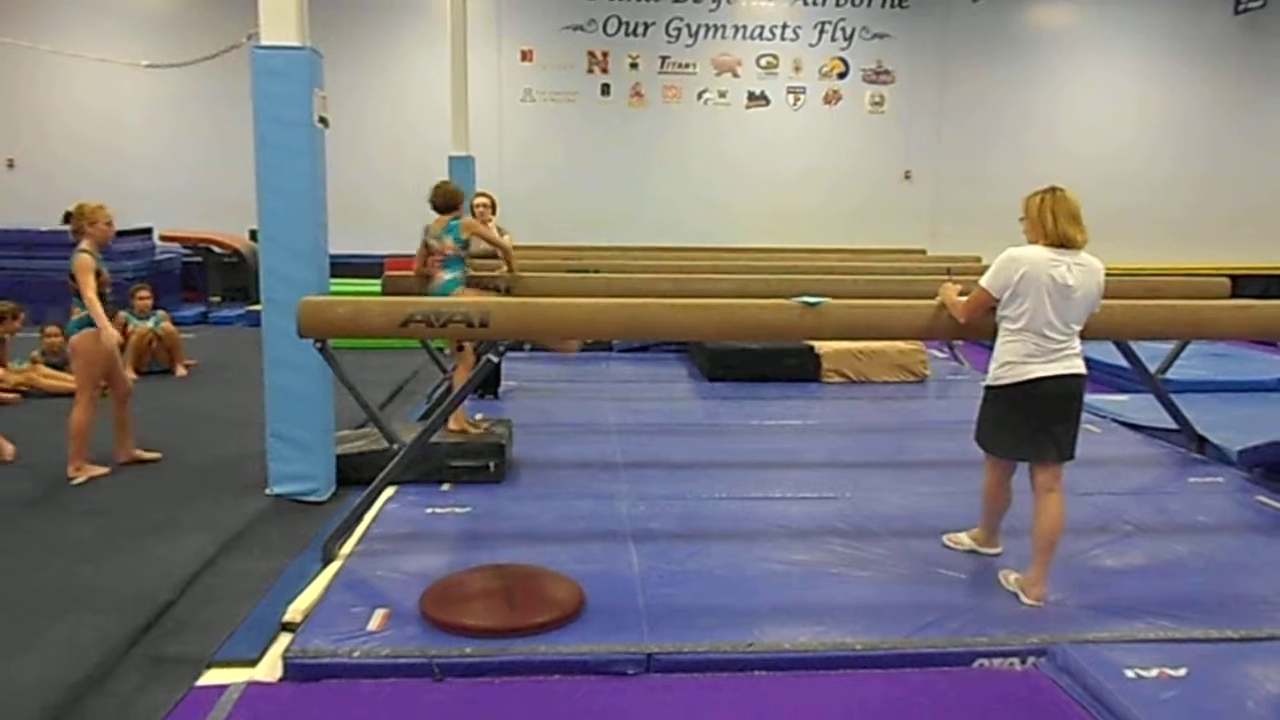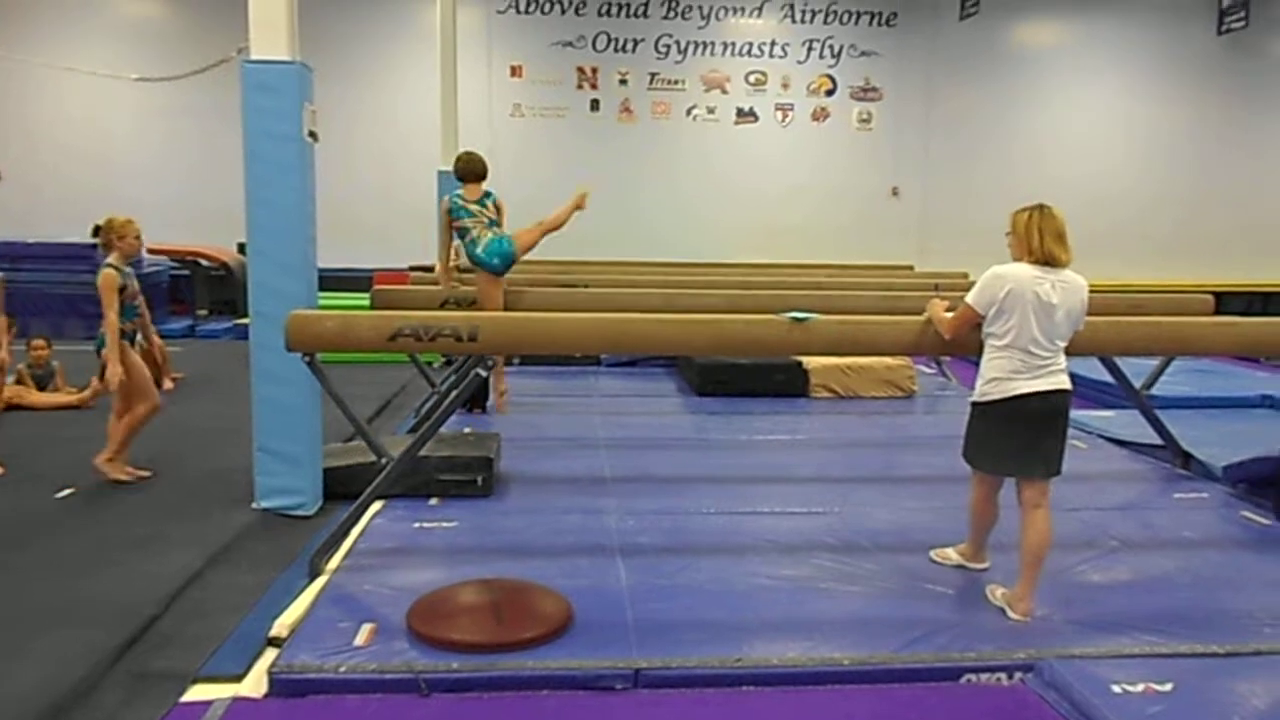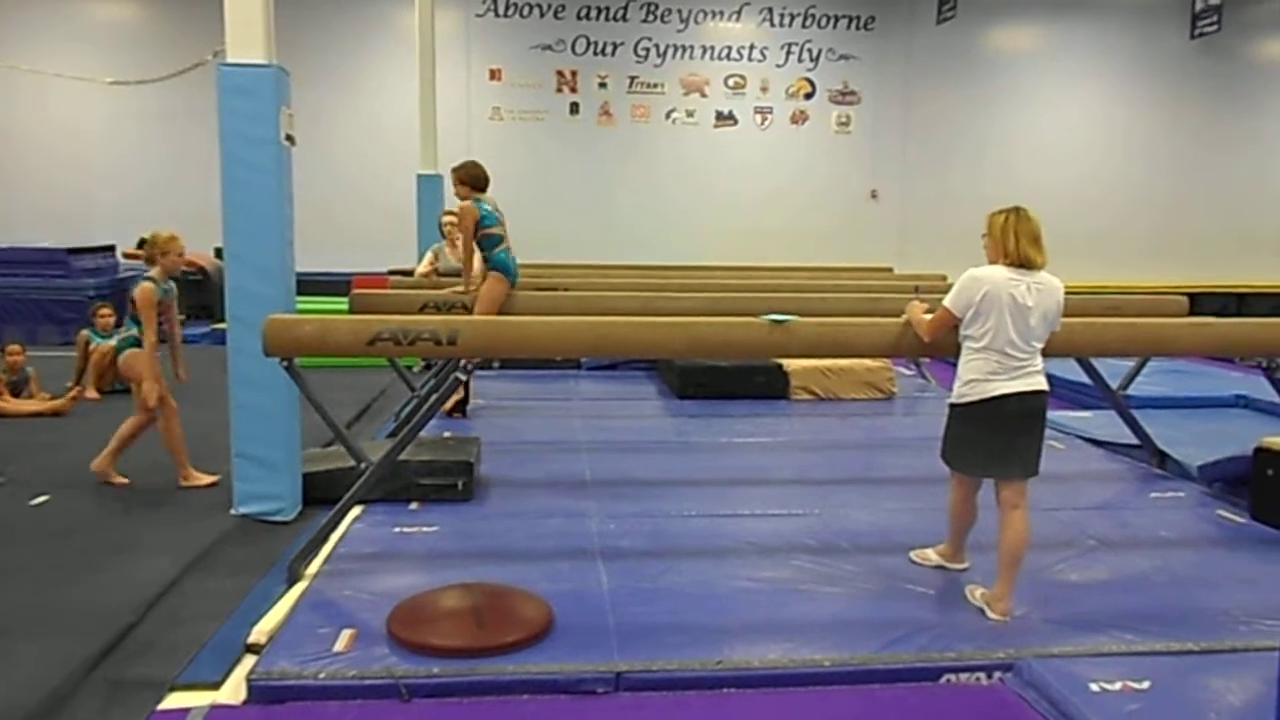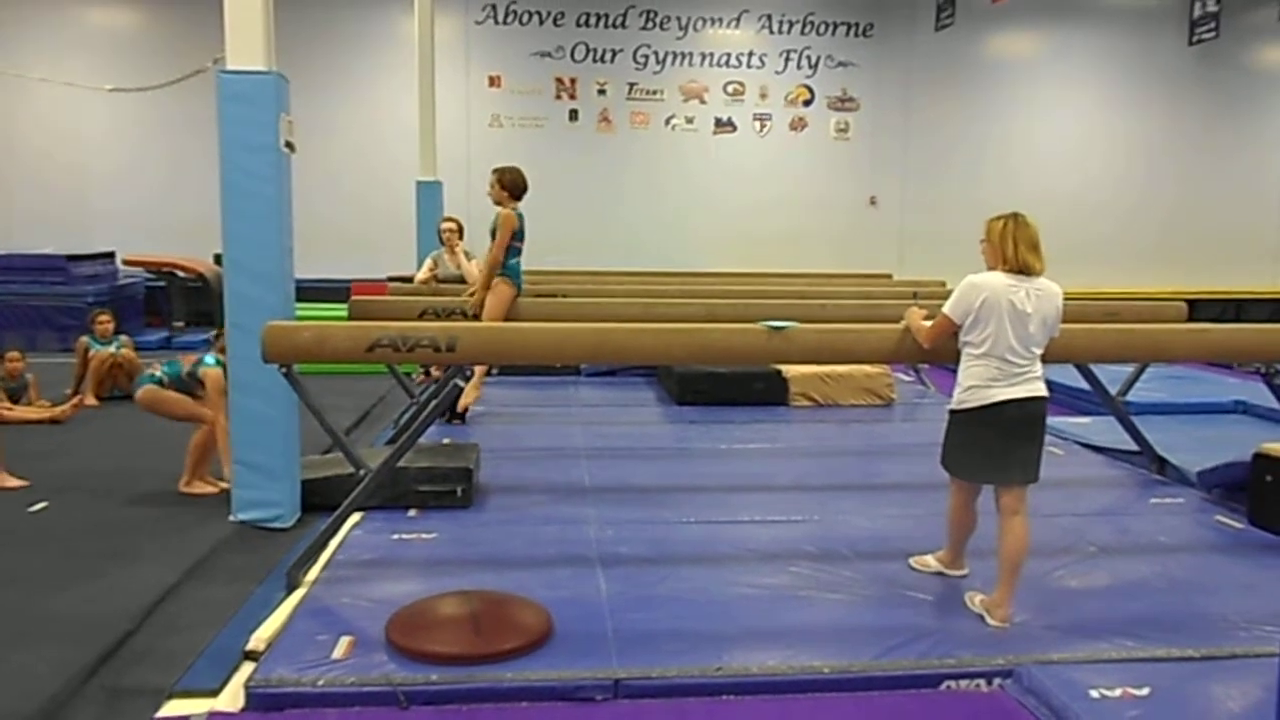
dt=0.4s
person 1, frame 1
left shoulder: (1017, 260)
right shoulder: (1093, 269)
left elbow: (967, 313)
left wrist: (949, 295)
left hip: (1015, 381)
right hip: (1067, 381)
left knee: (998, 469)
right knee: (1049, 483)
left ankle: (987, 535)
right ankle: (1036, 581)
person 1, frame 2
left shoulder: (1002, 277)
right shoulder: (1077, 286)
left elbow: (953, 329)
left wrist: (936, 311)
left hip: (1002, 397)
right hip: (1053, 396)
left knee: (985, 484)
right knee: (1036, 499)
left ankle: (974, 551)
right ankle: (1023, 596)
person 1, frame 3
left shoulder: (978, 280)
right shoulder: (1053, 288)
left elbow: (931, 332)
left wrist: (915, 313)
left hip: (979, 398)
right hip: (1030, 397)
left knee: (964, 485)
right knee: (1014, 499)
left ankle: (953, 551)
right ankle: (1002, 597)
person 1, frame 4
left shoulder: (977, 286)
right shoulder: (1051, 293)
left elbow: (930, 339)
left wrist: (914, 319)
left hip: (979, 405)
right hip: (1030, 403)
left knee: (964, 491)
right knee: (1013, 505)
left ankle: (953, 558)
right ankle: (1001, 603)
person 2, frame 1
left shoulder: (427, 232)
right shoulder: (466, 224)
left elbow: (418, 268)
right elbow: (503, 246)
right wrist: (510, 265)
left hip: (439, 293)
right hip: (452, 294)
left knee: (466, 354)
left ankle: (456, 418)
person 2, frame 2
left shoulder: (448, 202)
right shoulder: (493, 198)
left elbow: (445, 242)
left wrist: (444, 276)
left hip: (486, 264)
right hip: (507, 249)
right knee: (541, 226)
left ankle: (499, 383)
right ankle: (575, 204)
person 2, frame 3
left shoulder: (467, 207)
right shoulder: (490, 206)
left elbow: (467, 250)
left wrist: (466, 283)
right wrist: (479, 280)
left hip: (499, 271)
right hip: (505, 268)
left ankle: (462, 384)
person 2, frame 4
left shoulder: (508, 215)
right shoulder: (506, 215)
left elbow: (495, 255)
left wrist: (481, 292)
right wrist: (480, 286)
left hip: (506, 279)
right hip: (500, 278)
left ankle: (475, 383)
person 3, frame 1
left shoulder: (91, 257)
right shoulder: (84, 258)
right elbow: (89, 296)
right wrist: (106, 327)
left hip: (97, 329)
right hip: (86, 330)
left knee: (123, 389)
right knee: (87, 399)
left ankle: (126, 450)
right ankle: (77, 465)
person 3, frame 2
left shoulder: (127, 271)
right shoulder: (109, 274)
left elbow: (141, 311)
right elbow: (110, 318)
left wrist: (153, 342)
right wrist: (114, 362)
left hip: (128, 341)
right hip: (115, 343)
left knee: (124, 407)
right knee: (150, 401)
left ankle: (119, 464)
right ankle: (108, 456)
person 3, frame 3
left shoulder: (169, 286)
right shoulder: (148, 288)
left elbow: (174, 328)
right elbow: (150, 335)
left wrist: (178, 365)
right wrist: (149, 379)
left hip: (140, 350)
right hip: (132, 349)
left knee: (147, 413)
right knee: (167, 408)
left ankle: (104, 462)
right ankle: (186, 475)
person 3, frame 4
left shoulder: (224, 365)
right shoulder: (215, 371)
right elbow: (219, 420)
right wrist: (228, 465)
left hip: (160, 385)
right hip: (148, 388)
left knee: (213, 417)
right knee: (209, 420)
left ankle: (201, 474)
right ankle: (189, 480)
